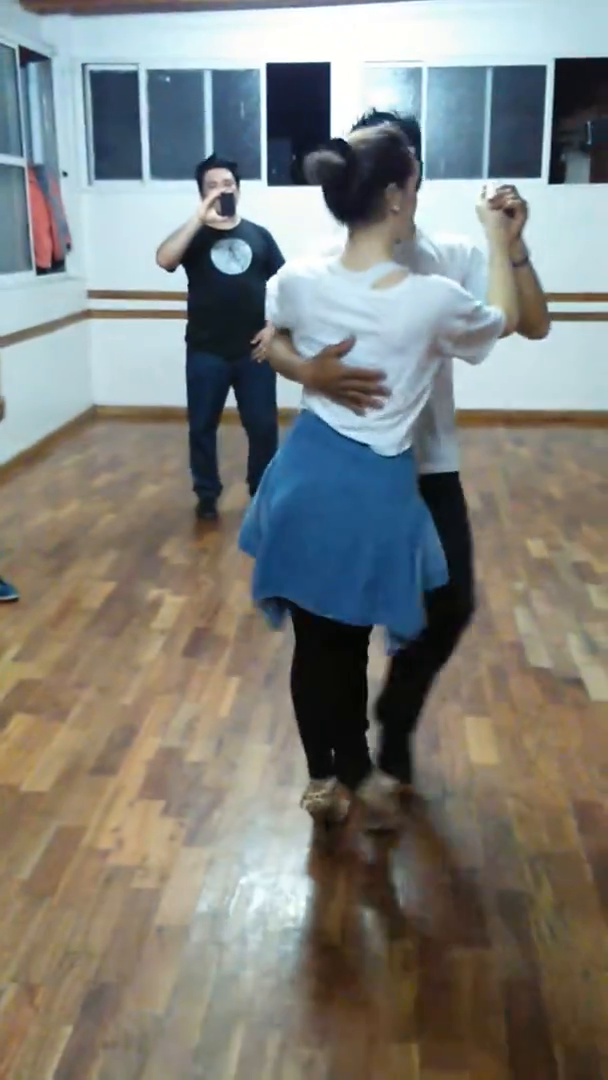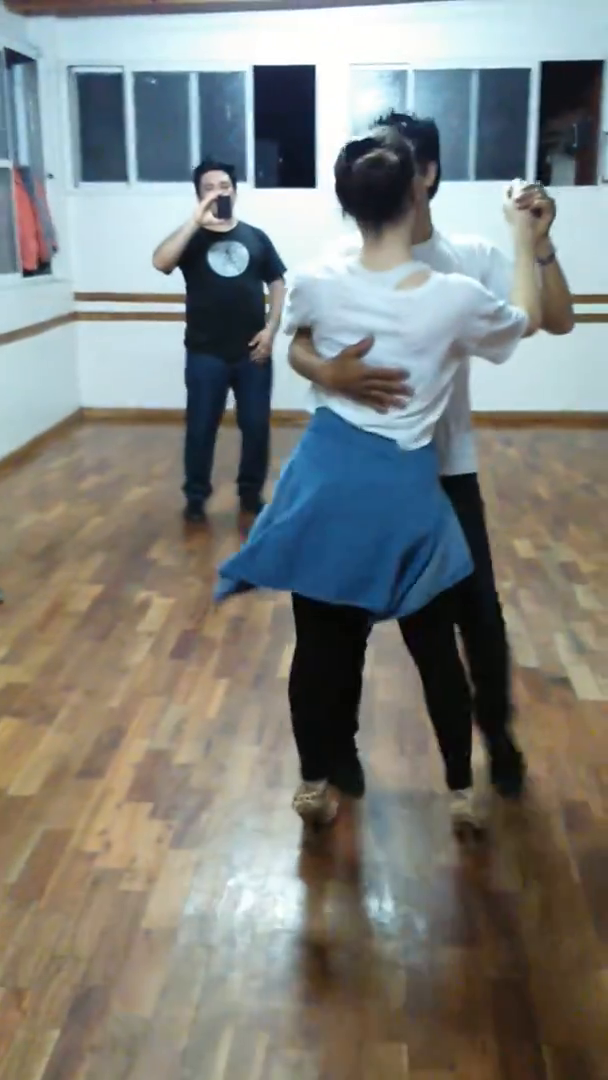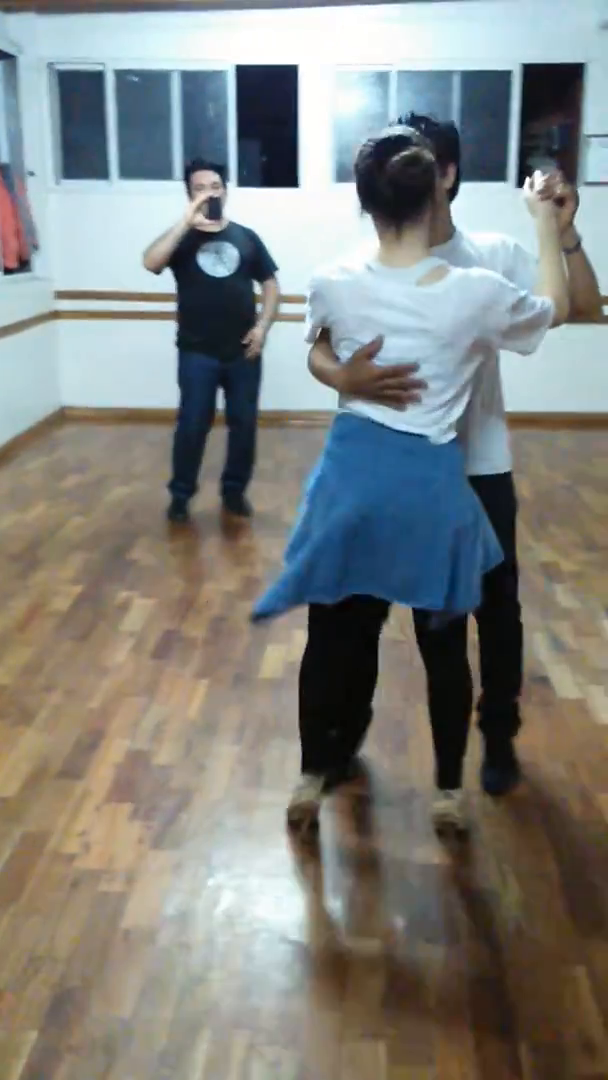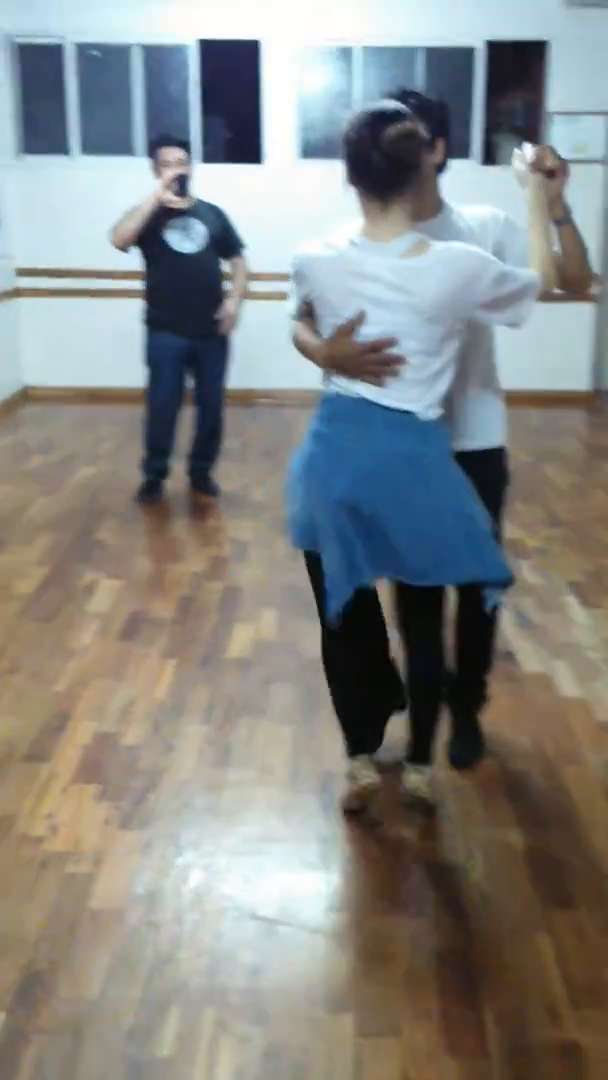
dt=0.2s
person 1, frame 1
left shoulder: (297, 280)
right shoulder: (430, 299)
right elbow: (502, 320)
right wrist: (498, 239)
left hip: (304, 475)
right hip: (376, 490)
left knee: (315, 640)
right knee: (399, 636)
left ankle: (322, 780)
right ankle: (372, 774)
person 1, frame 2
left shoulder: (317, 282)
right shoulder: (454, 298)
right elbow: (525, 320)
right wrist: (523, 238)
left hip: (325, 474)
right hip: (401, 486)
left knee: (318, 642)
right knee: (436, 644)
left ankle: (314, 782)
right ankle: (458, 791)
person 1, frame 3
left shoulder: (332, 284)
right shoulder: (475, 292)
right elbow: (553, 310)
right wrist: (547, 226)
left hip: (351, 474)
right hip: (431, 483)
left knee: (332, 638)
left ankle: (311, 778)
right ankle: (447, 792)
person 1, frame 4
left shoulder: (316, 260)
right shoulder: (458, 267)
right elbow: (541, 281)
right wrist: (538, 200)
left hip: (337, 451)
right hip: (416, 460)
left knee: (343, 618)
right knee: (421, 623)
left ankle: (359, 761)
right ankle: (419, 767)
person 2, frame 1
left shoulder: (453, 256)
left elbow: (534, 326)
right elbow: (274, 347)
left wrist: (512, 244)
right wrist: (312, 373)
left hip: (430, 465)
left knee: (450, 605)
left ankle: (394, 719)
person 2, frame 2
left shoulder: (472, 257)
right shoulder: (342, 262)
left elbow: (557, 322)
right elbow: (298, 346)
left wrist: (540, 244)
right wrist: (331, 374)
left hip: (448, 467)
left knee: (478, 610)
left ankle: (496, 736)
right ankle: (339, 740)
person 2, frame 3
left shoulder: (495, 254)
right elbow: (318, 349)
right wrist: (345, 377)
left hip: (479, 466)
left knee: (496, 609)
right knee: (375, 607)
left ankle: (499, 733)
person 2, frame 4
left shoulder: (487, 228)
left elbow: (575, 282)
right elbow: (303, 321)
left wrist: (555, 205)
right wrist: (327, 353)
left hip: (473, 441)
left knee: (476, 584)
right knee: (417, 586)
left ankle: (464, 708)
right ankle: (382, 696)
person 3, frame 1
left shoulder: (259, 235)
right shoulder: (194, 236)
right elbow: (164, 260)
left wrist: (272, 328)
right wrist: (200, 217)
left hip: (254, 350)
right hip: (206, 352)
left knee: (263, 425)
right knee: (202, 425)
left ankle: (262, 491)
right ankle: (207, 494)
person 3, frame 2
left shoulder: (256, 237)
right shoulder: (192, 237)
left elbow: (278, 286)
right elbow: (161, 262)
left wrist: (270, 328)
right wrist: (196, 220)
left hip: (252, 352)
right hip: (205, 353)
left knee: (256, 426)
right knee: (200, 428)
left ankle: (251, 492)
right ankle: (196, 496)
person 3, frame 3
left shoulder: (245, 237)
right shoulder: (182, 237)
left elbow: (270, 284)
right elbow: (151, 262)
left wrist: (263, 325)
right wrist: (186, 221)
left hip: (242, 352)
right hip: (197, 352)
left knee: (244, 425)
right knee: (192, 425)
left ankle: (234, 491)
right ankle: (180, 494)
person 3, frame 4
left shoulder: (212, 214)
right shoulder: (148, 215)
left elbow: (238, 261)
right elbow: (119, 240)
left wrist: (235, 300)
right wrist: (156, 197)
left hip: (211, 330)
right hip: (166, 331)
left knee: (211, 404)
right knee: (163, 405)
left ankle: (201, 471)
right ankle: (154, 475)
